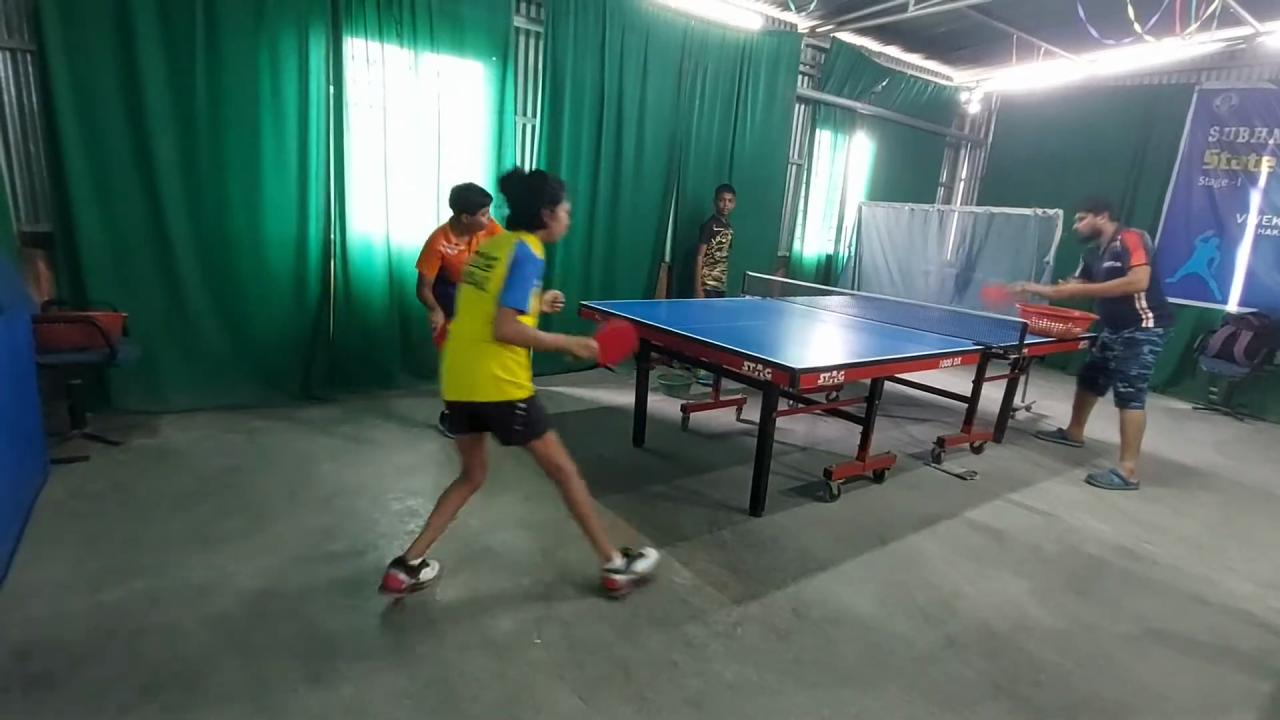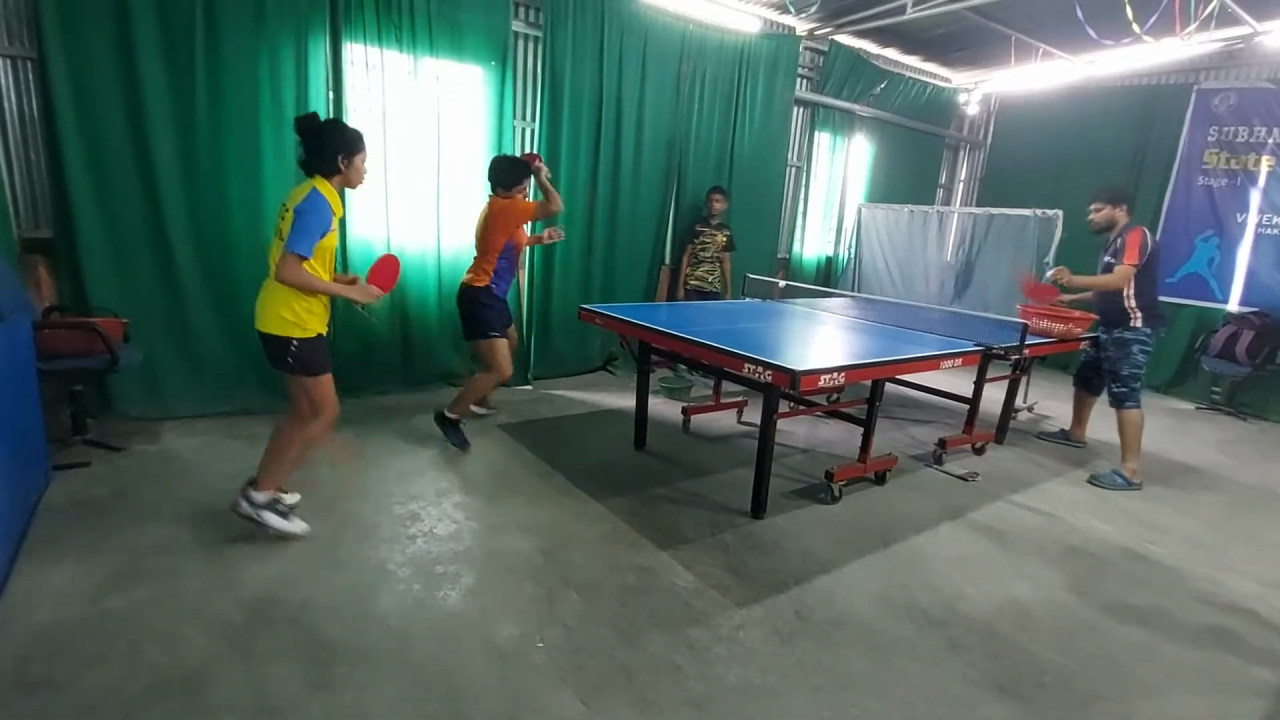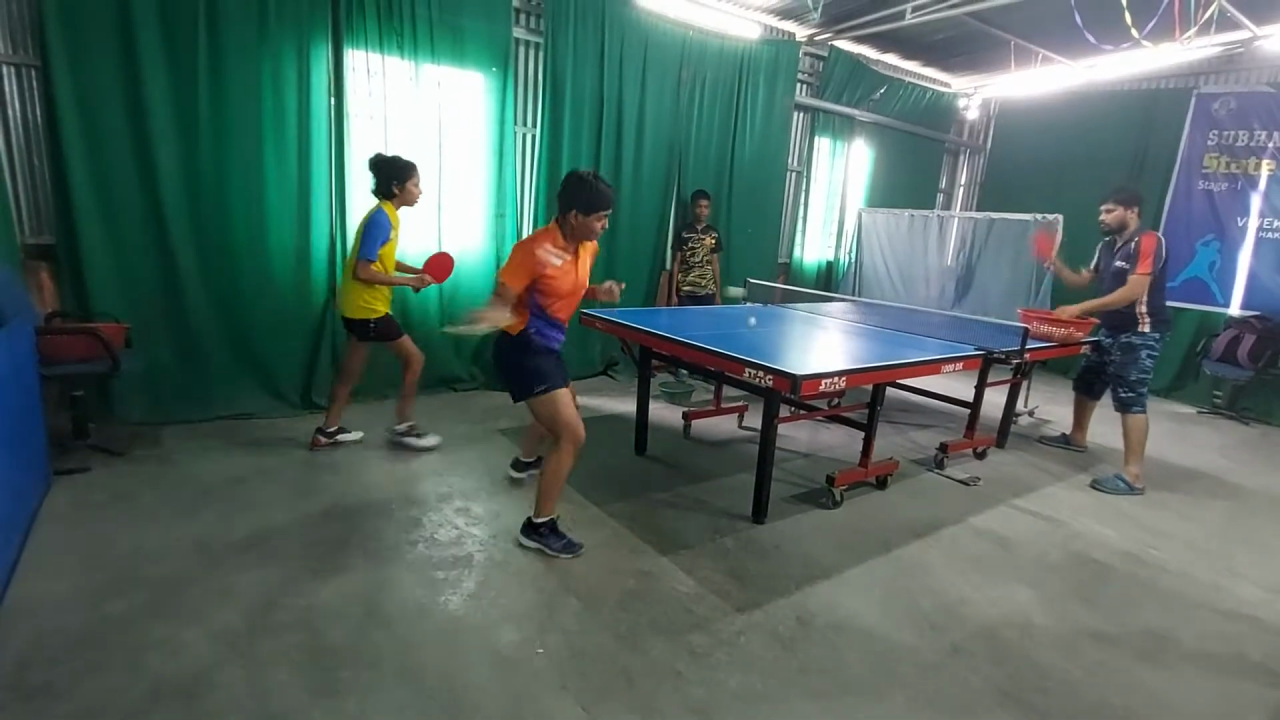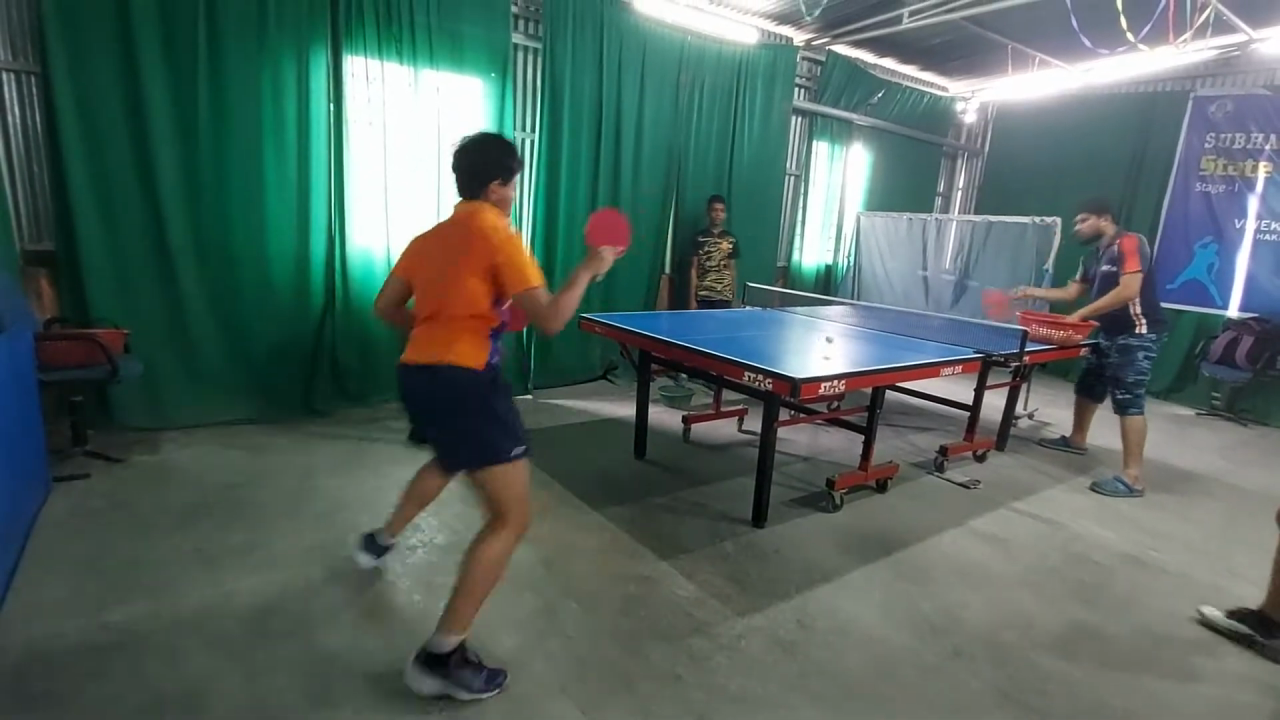
dt=0.7s
person 1, frame 1
left shoulder: (488, 227)
right shoulder: (438, 242)
right elbow: (423, 287)
right wrist: (435, 310)
right hip: (446, 296)
right ankle: (448, 414)
person 1, frame 2
left shoulder: (497, 209)
right shoulder: (505, 209)
right elbow: (555, 208)
left wrist: (540, 238)
right wrist: (543, 179)
left hip: (492, 293)
right hip: (481, 296)
left knee: (508, 346)
right knee: (502, 370)
left ankle: (476, 397)
right ankle: (451, 416)
person 1, frame 3
left shoulder: (587, 247)
right shoulder: (534, 250)
right elbow: (502, 299)
left wrist: (601, 292)
right wrist: (500, 317)
left hip: (548, 346)
right hip: (523, 347)
left knee: (561, 410)
right knee: (572, 434)
left ankle: (527, 460)
right ankle: (540, 526)
person 1, frame 4
left shoulder: (429, 239)
right shoulder: (500, 238)
left elbow: (385, 309)
right elbow: (550, 320)
right wrist: (589, 269)
left hip: (416, 373)
right hip: (464, 380)
left knee: (450, 459)
right knee: (510, 518)
left ankle: (383, 539)
person 2, frame 1
left shoulder: (489, 248)
right shoulder: (526, 256)
right elbow: (504, 329)
right wrist: (571, 344)
left hip: (458, 383)
right hip: (498, 385)
left knee: (472, 475)
right knee: (562, 470)
left ankle: (408, 565)
right ankle: (614, 563)
person 2, frame 2
left shoulder: (307, 194)
right shoulder: (318, 203)
right elbow: (287, 272)
left wrist: (334, 279)
right wrist: (349, 292)
left hip: (282, 320)
right hip: (294, 324)
left knee: (302, 407)
right knee: (324, 414)
left ankle: (265, 487)
right ankle: (261, 495)
person 2, frame 3
left shoulder: (385, 216)
right shoulder: (380, 220)
right elbow: (363, 271)
left wrist: (416, 270)
right wrist: (409, 281)
left hip: (360, 306)
right hip: (368, 309)
left knee: (353, 367)
right knee: (414, 358)
left ankle: (328, 430)
right ankle: (402, 427)
person 2, frame 4
left shoulder: (486, 240)
right shoulder: (463, 240)
left hip: (475, 309)
right hip: (458, 311)
left knee: (488, 357)
right knee: (476, 361)
left ankle: (482, 401)
person 3, frame 1
left shoulder: (1131, 239)
right shoulder: (1093, 252)
left elbow: (1139, 281)
right elbow: (1070, 289)
left wrist: (1083, 289)
right wrist: (1032, 288)
left hip: (1142, 329)
right hip: (1113, 329)
left knee: (1129, 395)
right knee: (1089, 379)
left ankle: (1127, 471)
right ankle: (1074, 432)
person 3, frame 2
left shoulder: (1136, 236)
right shoulder: (1112, 241)
left elbow: (1119, 281)
left wrist: (1073, 280)
right wrist: (1073, 297)
left hip: (1134, 329)
right hip: (1109, 327)
left knee: (1124, 394)
right knee: (1086, 379)
left ankle: (1130, 471)
right ankle: (1076, 432)
person 3, frame 3
left shoulder: (1148, 242)
right shoulder: (1107, 246)
left elbow: (1134, 291)
right elbow: (1082, 280)
left wrist: (1081, 308)
right wrist: (1058, 269)
left hip: (1139, 334)
right hip: (1110, 331)
left knee: (1131, 400)
right knee: (1086, 383)
left ankle: (1133, 475)
right ankle: (1077, 436)
person 3, frame 4
left shoulder: (1129, 243)
right shoulder: (1094, 254)
left elbow: (1128, 290)
right elbow: (1071, 292)
left wrist: (1081, 315)
right wrist: (1032, 292)
left hip: (1137, 334)
right hip: (1110, 333)
left knee: (1128, 401)
right knee: (1087, 386)
left ankle: (1132, 477)
right ankle: (1077, 439)
